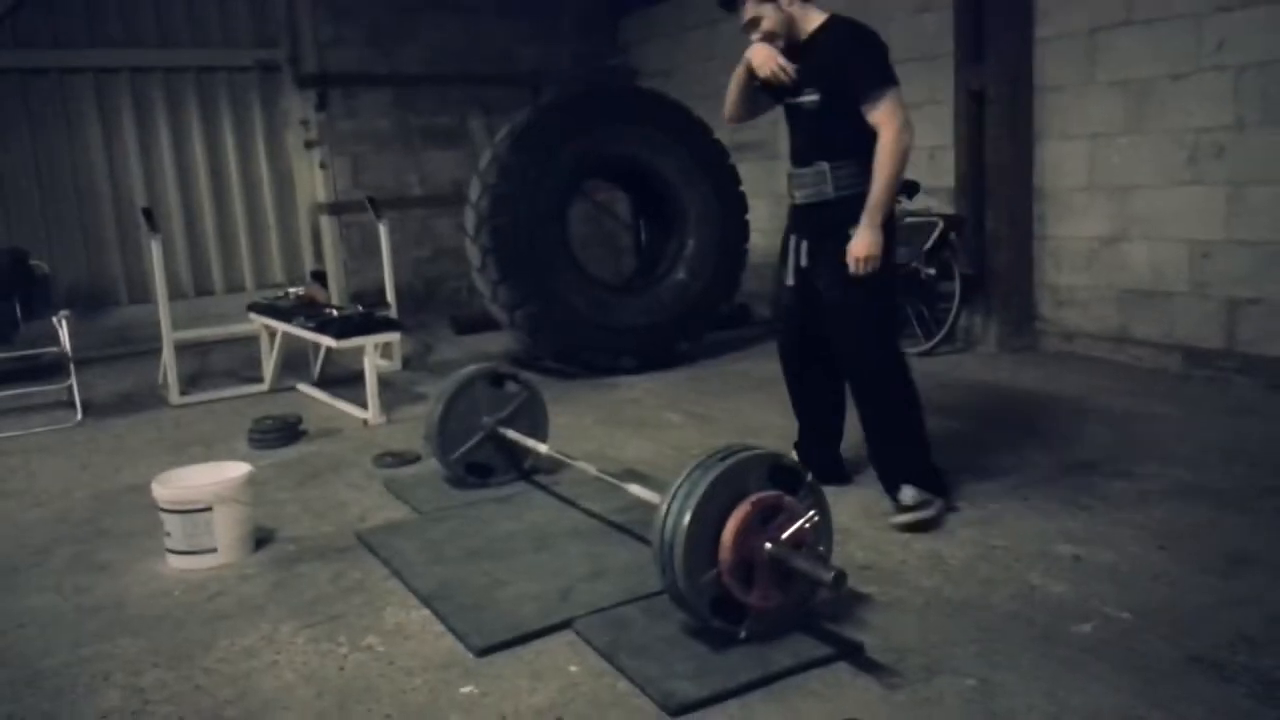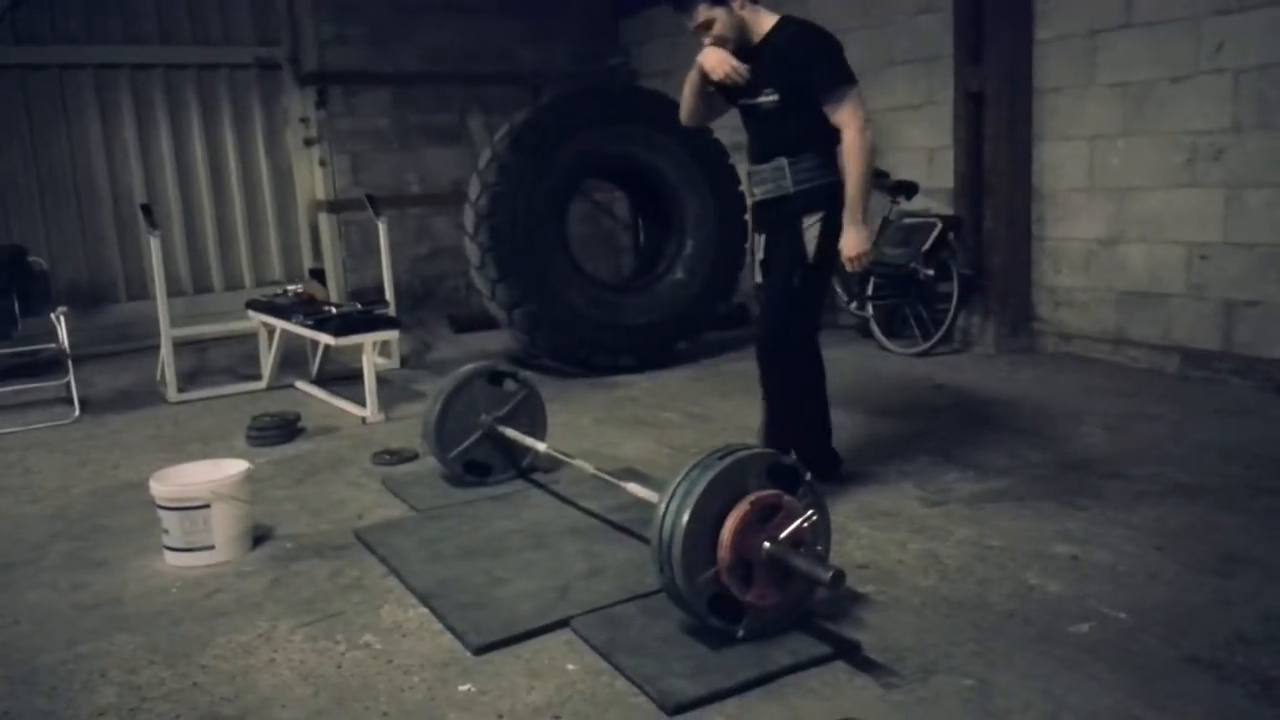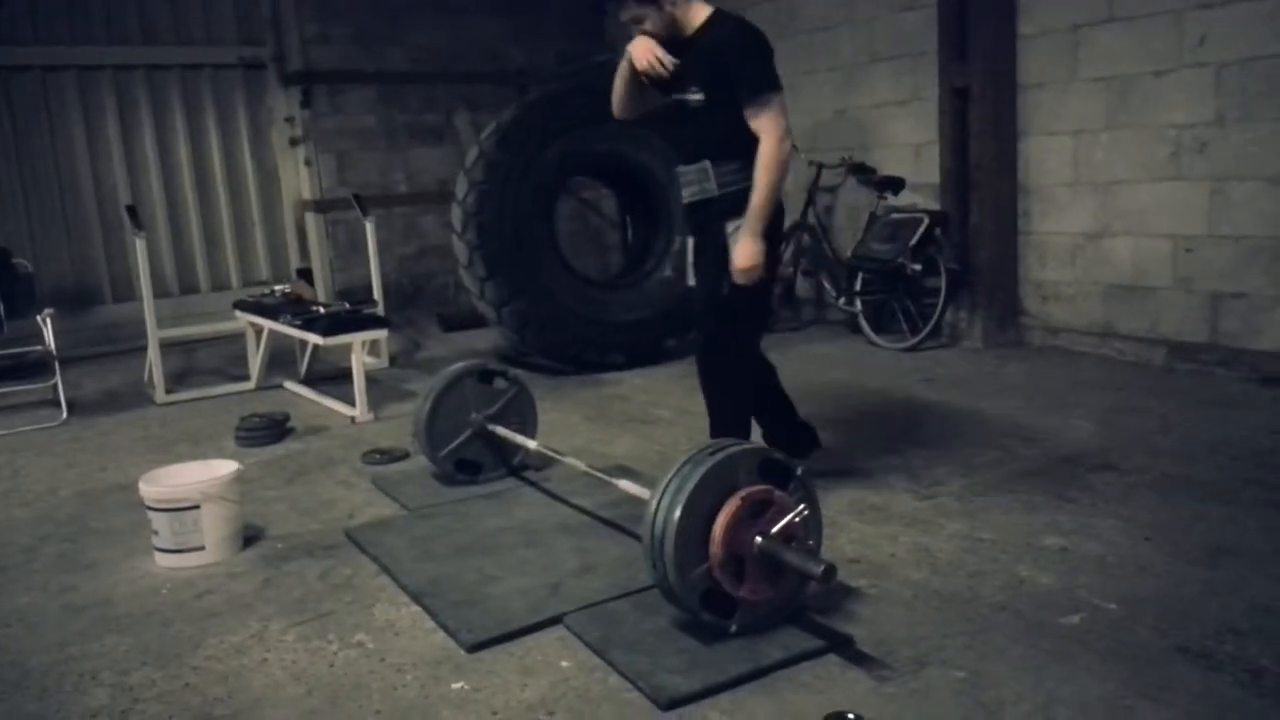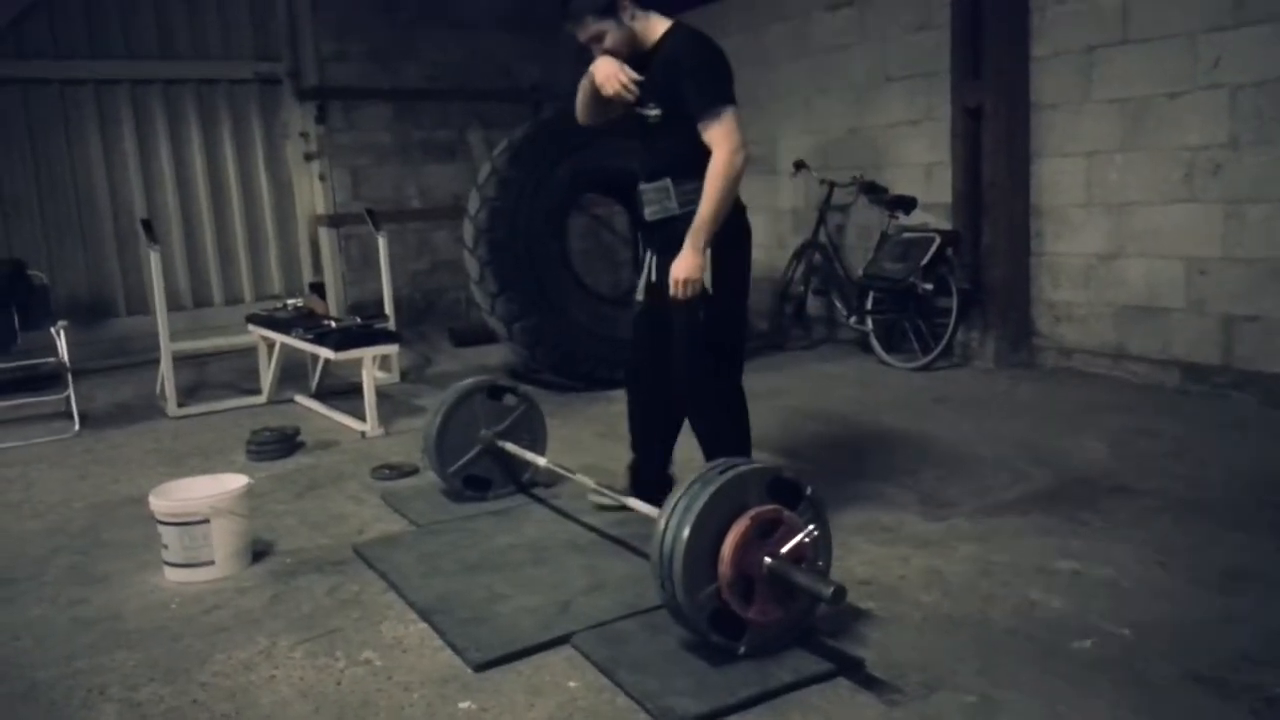
dt=0.4s
person 1, frame 1
right shoulder: (789, 56)
left elbow: (895, 131)
right elbow: (735, 113)
left wrist: (871, 225)
right wrist: (751, 59)
left hip: (851, 225)
right hip: (807, 223)
left knee: (868, 354)
right knee: (800, 346)
left ankle: (916, 482)
right ankle: (817, 458)
person 1, frame 2
left shoulder: (804, 43)
right shoulder: (740, 59)
left elbow: (856, 129)
right elbow: (691, 117)
left wrist: (854, 222)
right wrist: (701, 65)
left hip: (811, 215)
right hip: (771, 216)
left knee: (780, 340)
right knee: (789, 340)
right ankle: (816, 460)
person 1, frame 3
left shoulder: (733, 40)
right shoulder: (673, 50)
left elbow: (775, 138)
right elbow: (625, 110)
left wrist: (753, 233)
right wrist: (632, 55)
left hip: (738, 219)
right hip: (707, 218)
left knee: (721, 350)
right knee: (733, 345)
right ankle: (792, 439)
person 1, frame 4
left shoulder: (689, 53)
right shoulder: (640, 61)
left elbow: (729, 152)
right elbow: (588, 117)
left wrist: (695, 249)
right wrist: (597, 70)
left hip: (703, 241)
right hip: (663, 238)
left knee: (705, 378)
right knee: (648, 369)
right ankle: (647, 484)
